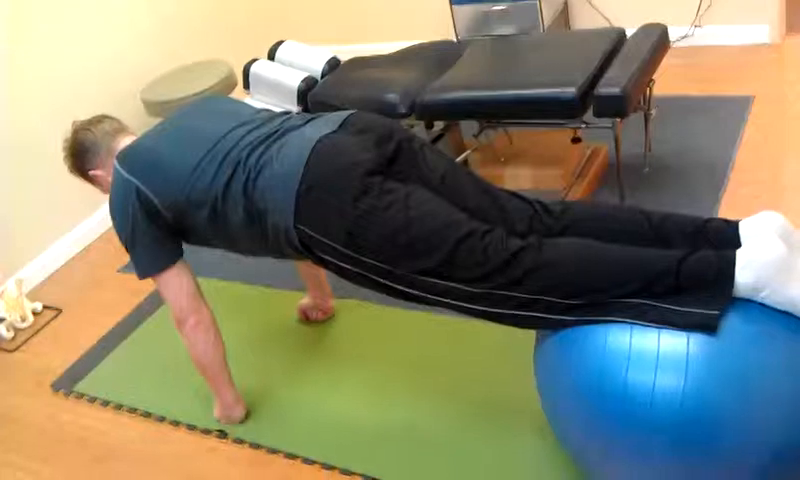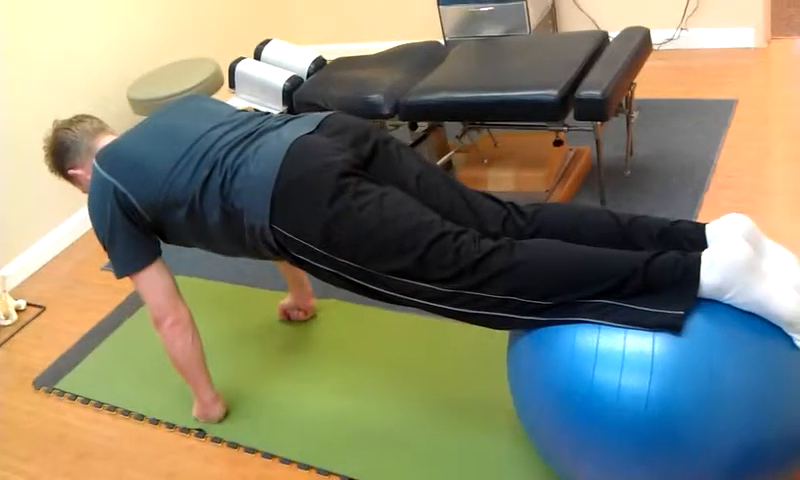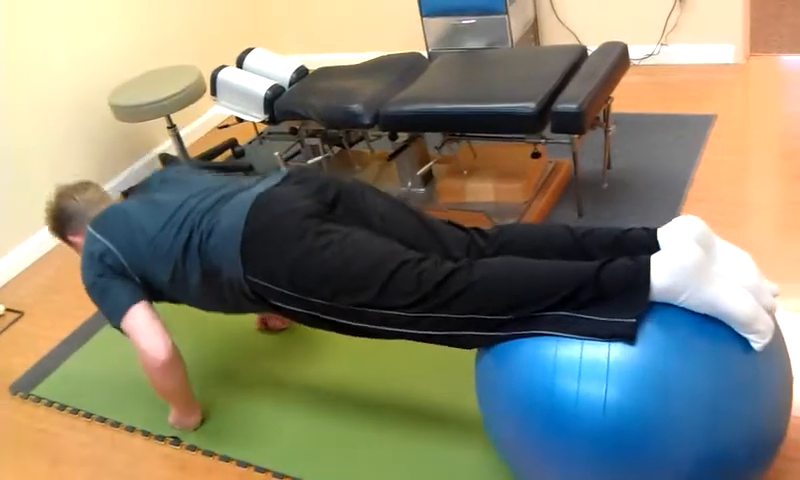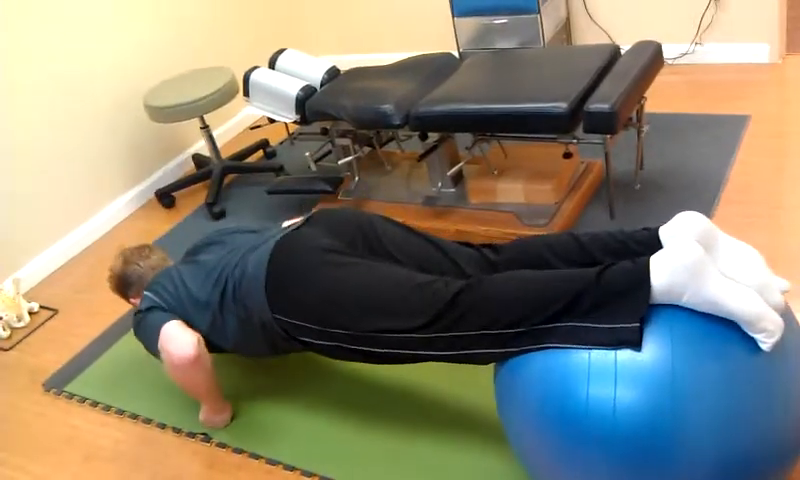
dt=0.7s
person 1, frame 1
left shoulder: (129, 195)
right shoulder: (199, 109)
left elbow: (191, 315)
left wrist: (227, 402)
right wrist: (319, 294)
left hip: (332, 199)
right hip: (359, 130)
left knee: (509, 273)
right knee: (532, 225)
left ankle: (734, 274)
right ankle: (738, 237)
person 1, frame 2
left shoulder: (107, 193)
right shoulder: (176, 109)
left elbow: (168, 315)
left wrist: (207, 402)
right wrist: (299, 293)
left hip: (309, 199)
right hip: (334, 133)
left knee: (480, 275)
right knee: (506, 227)
left ankle: (703, 274)
right ankle: (706, 238)
person 1, frame 3
left shoulder: (100, 259)
right shoulder: (156, 181)
left elbow: (158, 352)
left wrist: (185, 411)
right wrist: (281, 302)
left hip: (278, 248)
right hip: (304, 185)
left knee: (450, 297)
right knee: (472, 252)
left ankle: (654, 279)
right ankle: (662, 242)
person 1, frame 4
left shoulder: (152, 308)
right shoulder: (206, 243)
left elbow: (185, 351)
right elbow: (302, 218)
left wrist: (214, 408)
left hip: (300, 289)
right hip: (335, 226)
left knee: (465, 316)
right knee: (491, 266)
left ankle: (657, 280)
right ankle: (670, 240)
